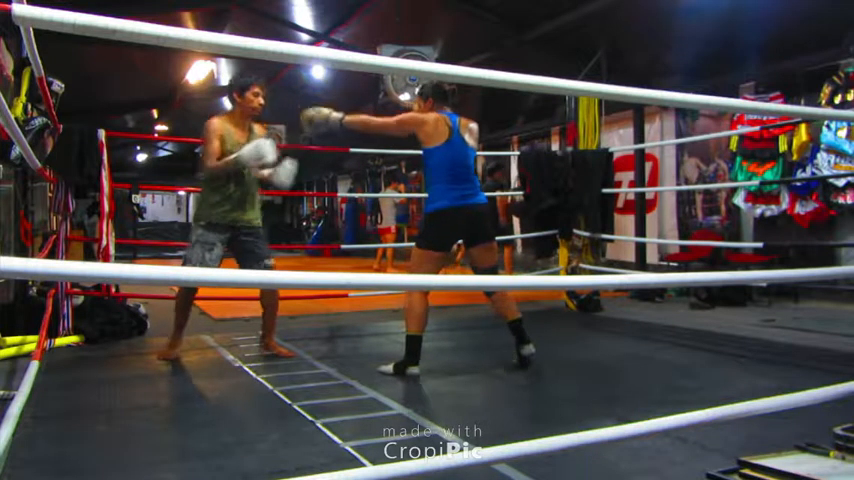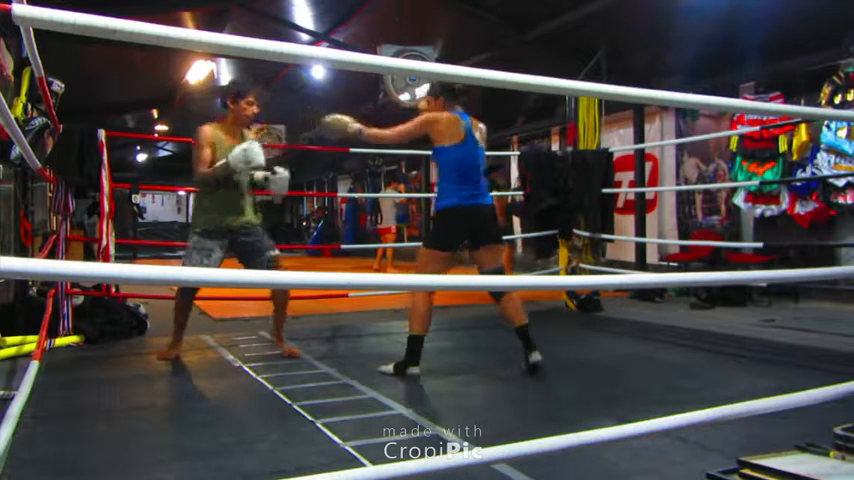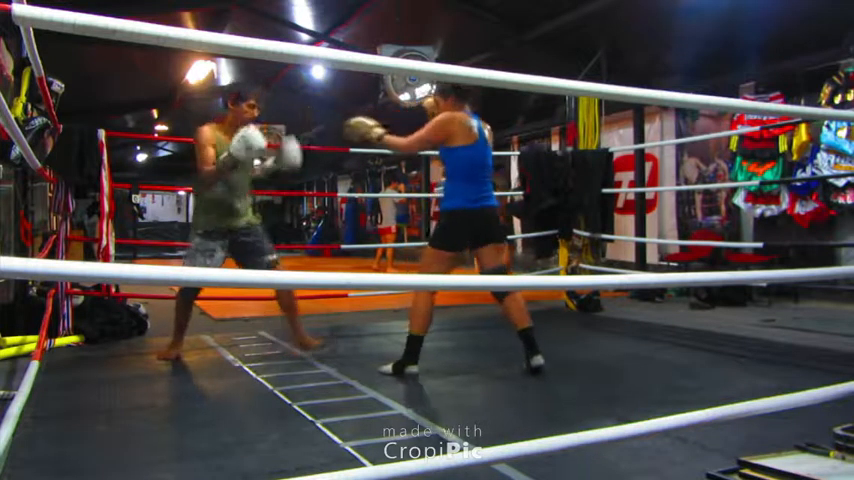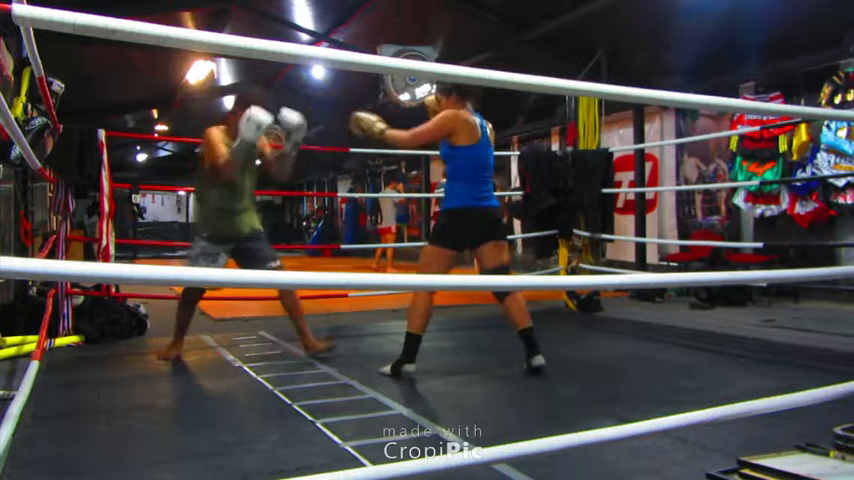
dt=0.1s
person 1, frame 1
left shoulder: (423, 121)
right shoulder: (471, 127)
left elbow: (372, 124)
left wrist: (337, 118)
left hip: (443, 215)
right hip: (476, 211)
left knee: (418, 286)
left ankle: (411, 360)
right ankle: (523, 343)
person 1, frame 2
left shoulder: (437, 120)
right shoulder: (479, 127)
left elbow: (390, 136)
left wrist: (354, 129)
left hip: (452, 214)
right hip: (483, 212)
left knee: (423, 286)
left ankle: (411, 360)
right ankle: (531, 351)
person 1, frame 3
left shoulder: (450, 121)
right shoulder: (483, 128)
left elbow: (407, 146)
left wrist: (375, 133)
left hip: (458, 216)
right hip: (488, 214)
left knee: (425, 286)
right knee: (503, 286)
left ankle: (409, 359)
right ankle: (533, 353)
person 1, frame 4
left shoulder: (453, 118)
right shoulder: (485, 126)
left elbow: (409, 140)
left wrist: (377, 128)
left hip: (459, 214)
right hip: (489, 213)
left knee: (424, 286)
left ankle: (406, 359)
right ankle: (534, 353)
person 2, frame 1
left shoulder: (258, 131)
right shoulder: (215, 125)
right elbow: (209, 169)
left wrist: (274, 173)
right wrist: (238, 160)
left hip: (248, 218)
right hip: (214, 217)
right knee: (191, 281)
left ankle: (268, 339)
right ankle: (175, 340)
person 2, frame 2
left shoulder: (249, 137)
right shoulder: (207, 133)
right elbow: (201, 175)
left wrist: (266, 177)
right wrist: (230, 165)
left hip: (245, 220)
right hip: (210, 223)
left knee: (277, 270)
right knee: (190, 283)
left ankle: (279, 337)
right ankle: (176, 341)
person 2, frame 3
left shoulder: (250, 135)
right shoulder: (206, 133)
right elbow: (207, 176)
right wrist: (233, 155)
left hip: (243, 220)
right hip: (210, 223)
left knee: (277, 272)
right knee: (190, 285)
left ankle: (299, 334)
right ankle: (176, 341)
person 2, frame 4
left shoulder: (258, 139)
right shoulder: (214, 134)
left elbow: (281, 173)
right elbow: (226, 172)
left wrist: (291, 144)
right wrist: (245, 141)
left hip: (247, 225)
right hip: (215, 228)
right knee: (194, 287)
left ankle: (307, 339)
right ankle: (177, 341)
